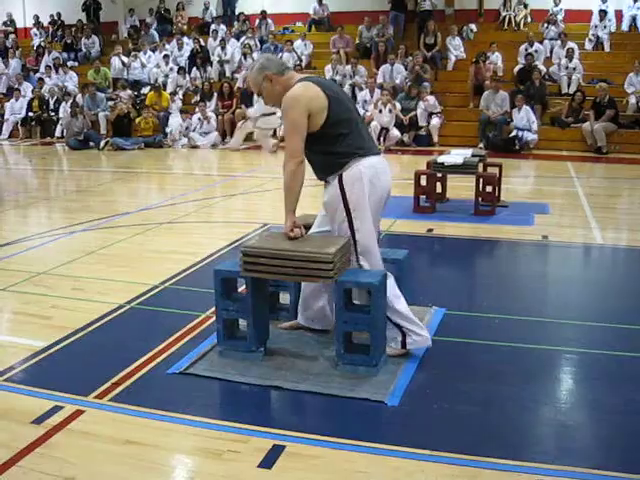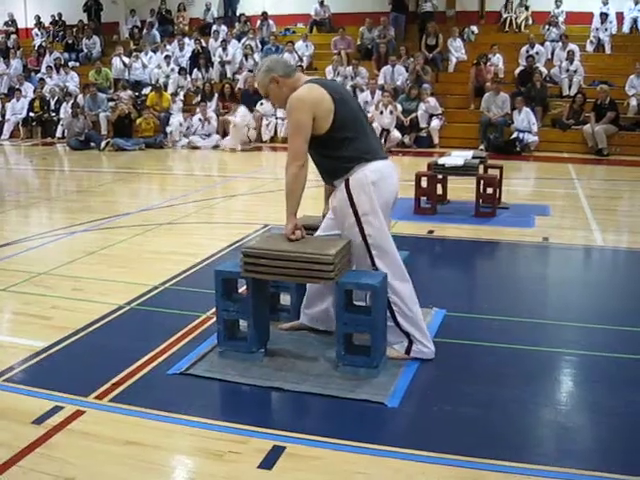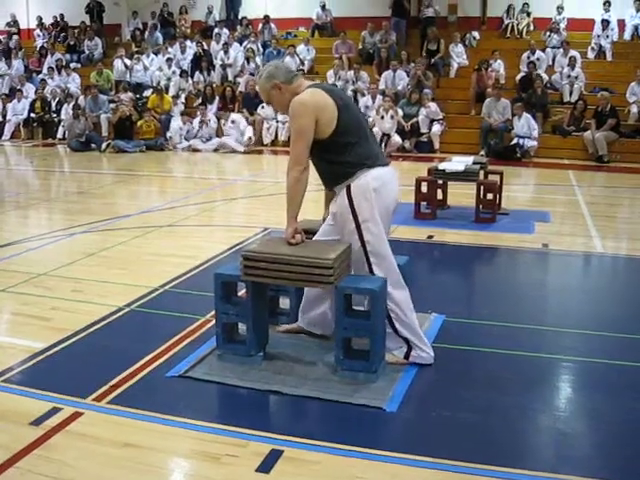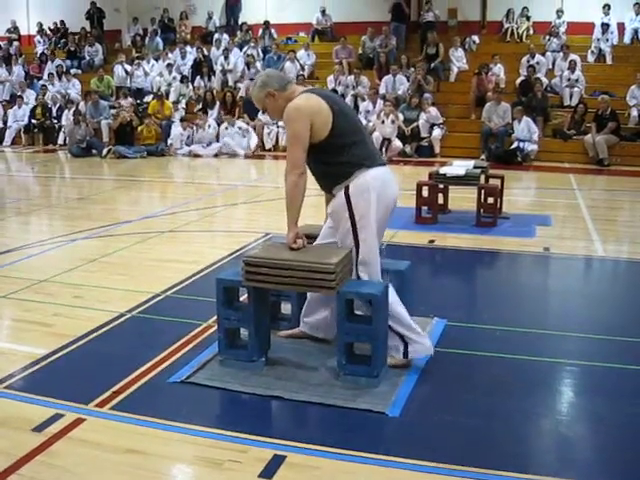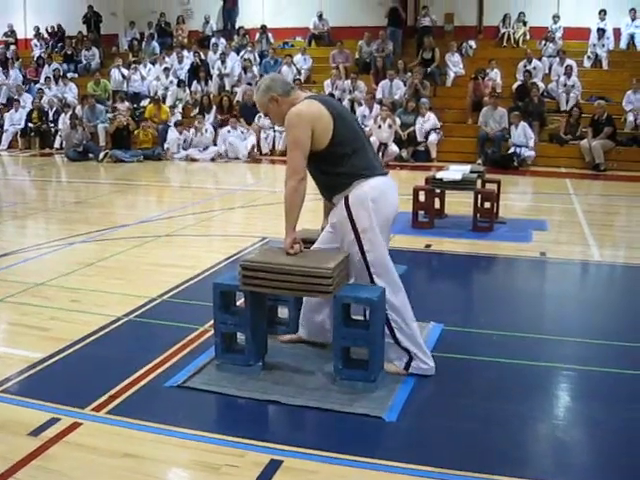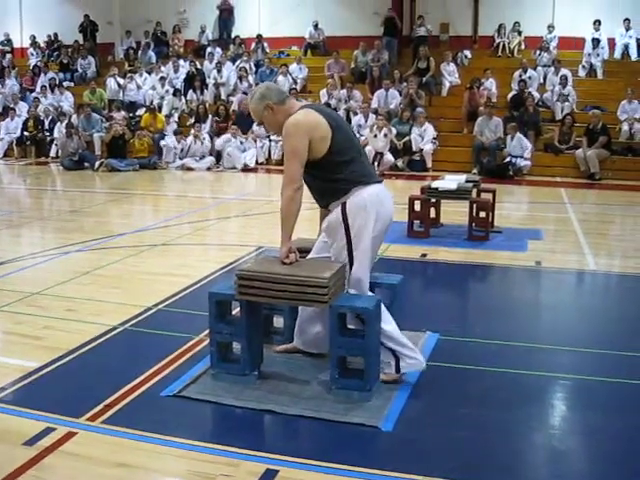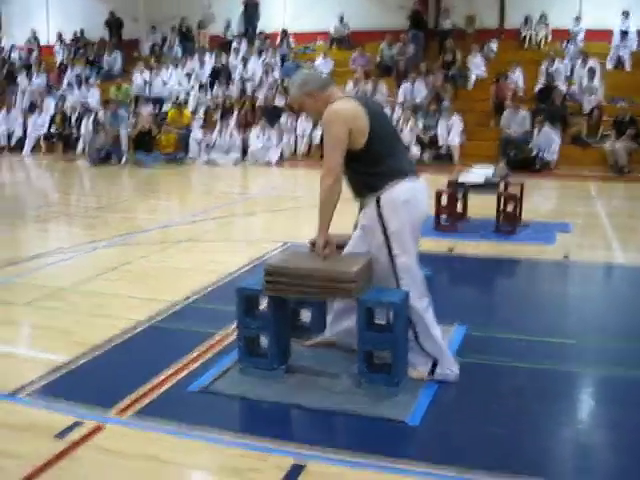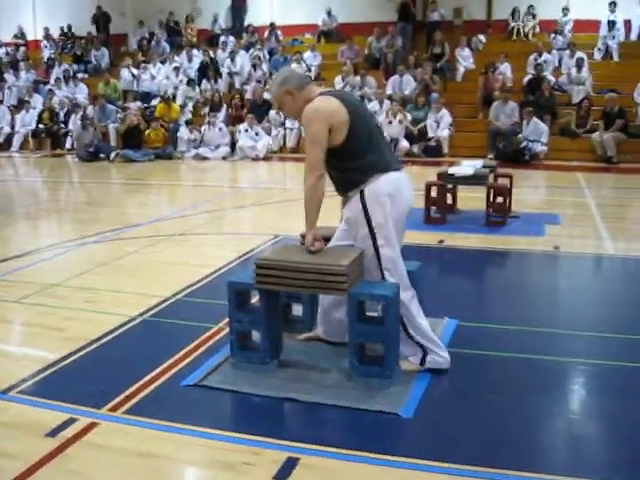
dt=0.3s
person 1, frame 1
left shoulder: (295, 96)
right shoulder: (315, 87)
left elbow: (294, 161)
left wrist: (290, 215)
right wrist: (328, 191)
left hip: (357, 177)
right hip: (360, 173)
left knee: (364, 261)
left ankle: (406, 335)
right ankle: (315, 316)
person 1, frame 2
left shoulder: (301, 98)
right shoulder: (323, 89)
left elbow: (296, 164)
left wrist: (290, 218)
right wrist: (329, 202)
left hip: (363, 182)
right hip: (370, 175)
left knee: (379, 265)
left ankle: (411, 343)
right ankle: (316, 317)
person 1, frame 3
left shoulder: (303, 102)
right shoulder: (323, 95)
left elbow: (298, 167)
left wrist: (292, 222)
right wrist: (330, 208)
left hip: (365, 188)
right hip: (366, 183)
left knee: (376, 271)
left ankle: (408, 347)
right ankle: (314, 321)
person 1, frame 4
left shoulder: (298, 108)
right shoulder: (318, 100)
left elbow: (296, 172)
left wrist: (292, 227)
right wrist: (331, 212)
left hip: (363, 187)
right hip: (367, 183)
left knee: (362, 273)
left ankle: (406, 343)
right ankle: (317, 325)
person 1, frame 5
left shoulder: (299, 114)
right shoulder: (321, 106)
left elbow: (295, 178)
left wrist: (290, 232)
right wrist: (328, 221)
left hip: (363, 198)
right hip: (369, 192)
left knee: (376, 281)
left ankle: (410, 357)
right ankle: (314, 329)
person 1, frame 6
left shoulder: (296, 123)
right shoulder: (314, 115)
left elbow: (292, 186)
left wrist: (285, 241)
right wrist: (324, 227)
left hip: (359, 205)
right hip: (363, 201)
left knee: (350, 288)
left ankle: (398, 358)
right ankle: (310, 340)
person 1, frame 7
left shoulder: (336, 112)
right shoulder: (357, 105)
left elbow: (332, 177)
left wrist: (323, 233)
right wrist: (362, 216)
left hip: (394, 200)
right hip: (397, 194)
left knee: (403, 285)
left ankle: (434, 363)
right ankle: (342, 332)
person 1, frame 8
left shoulder: (315, 110)
right shoulder: (338, 100)
left elbow: (315, 174)
left wrist: (311, 229)
right wrist: (348, 208)
left hip: (378, 192)
right hip: (382, 187)
left knee: (387, 277)
left ankle: (424, 353)
right ankle: (332, 328)
